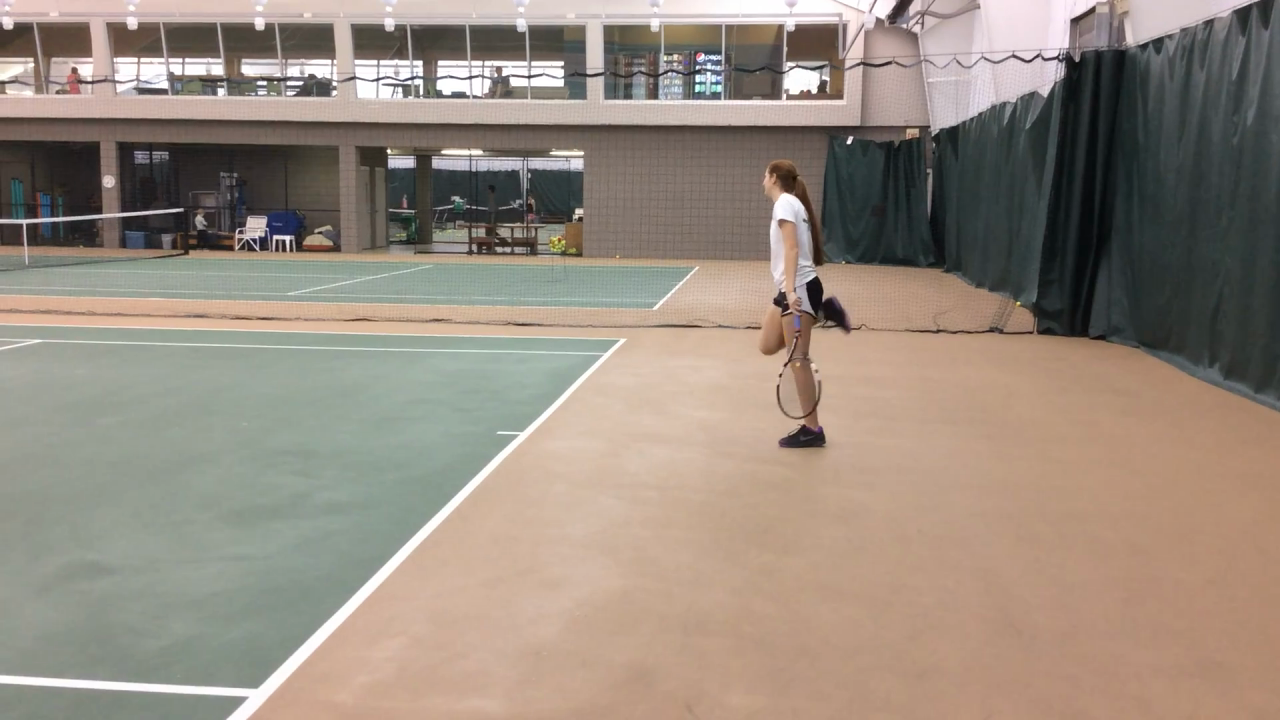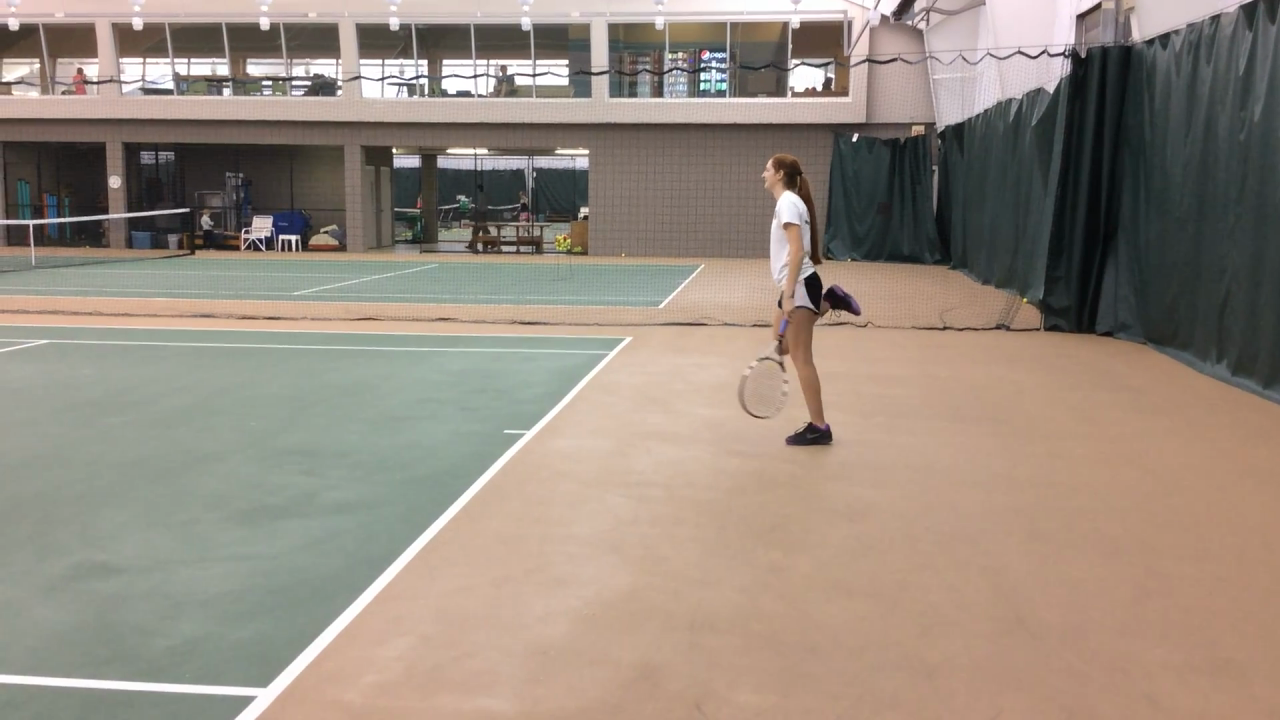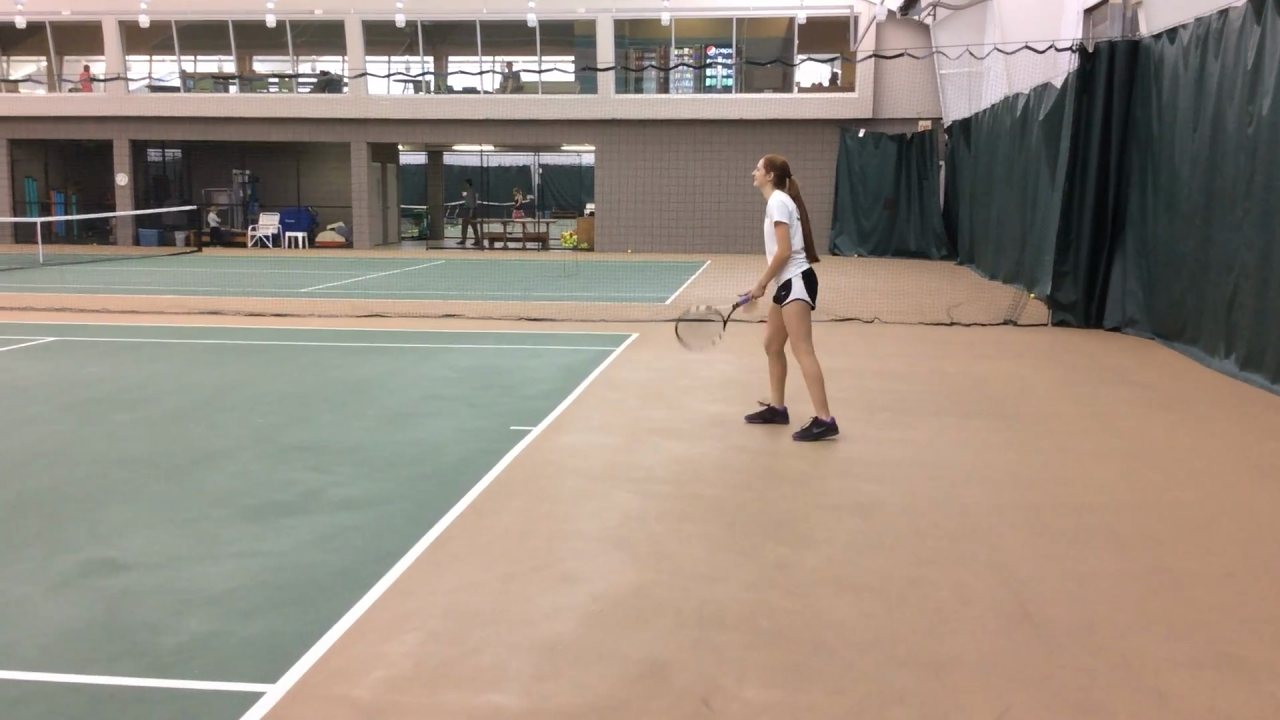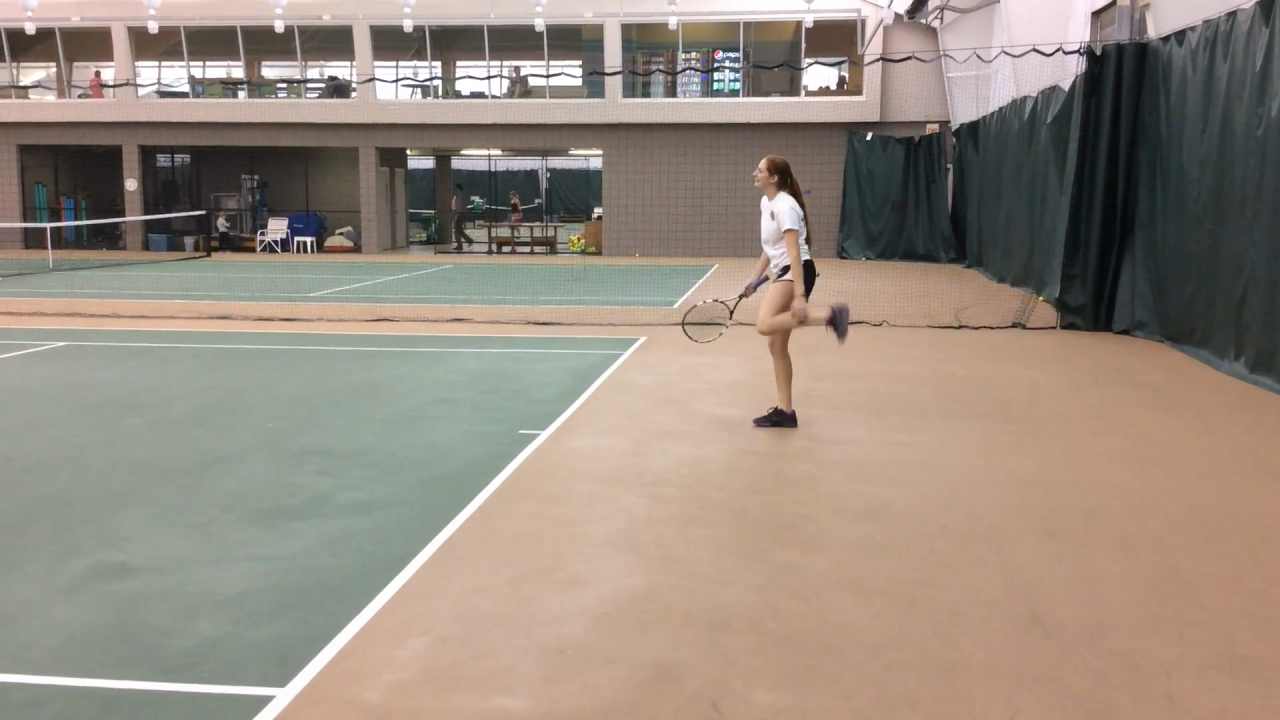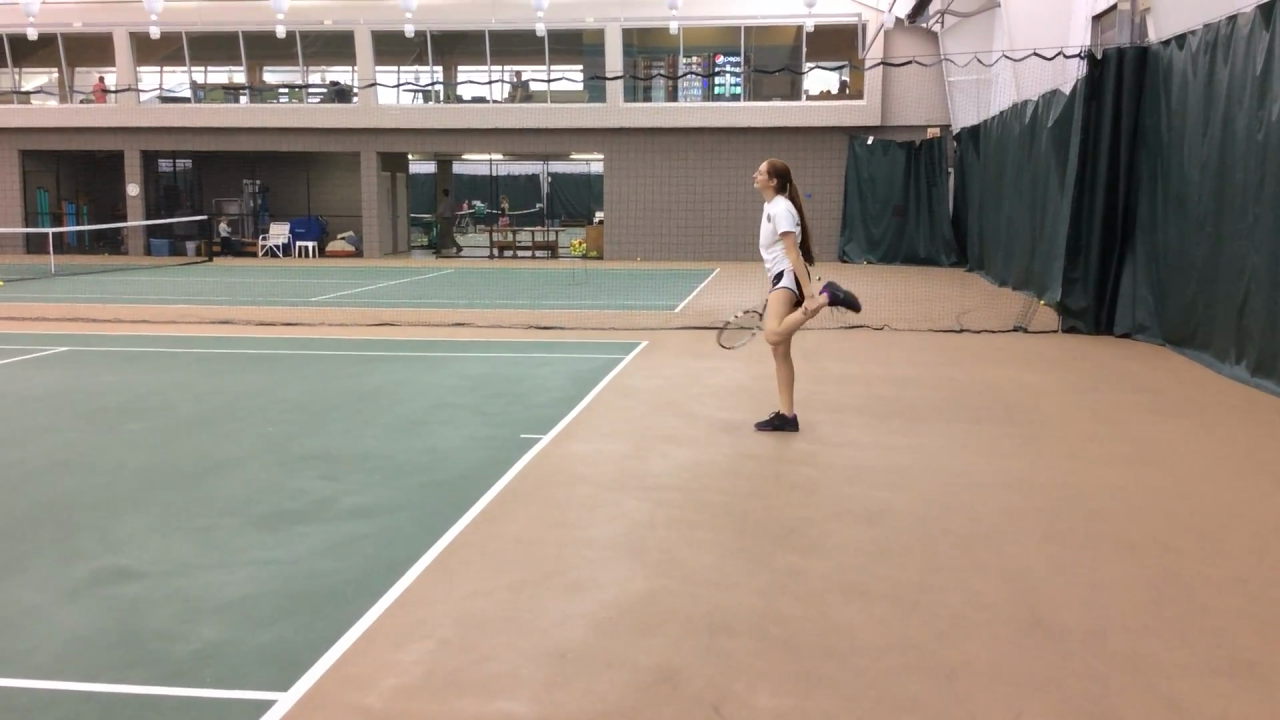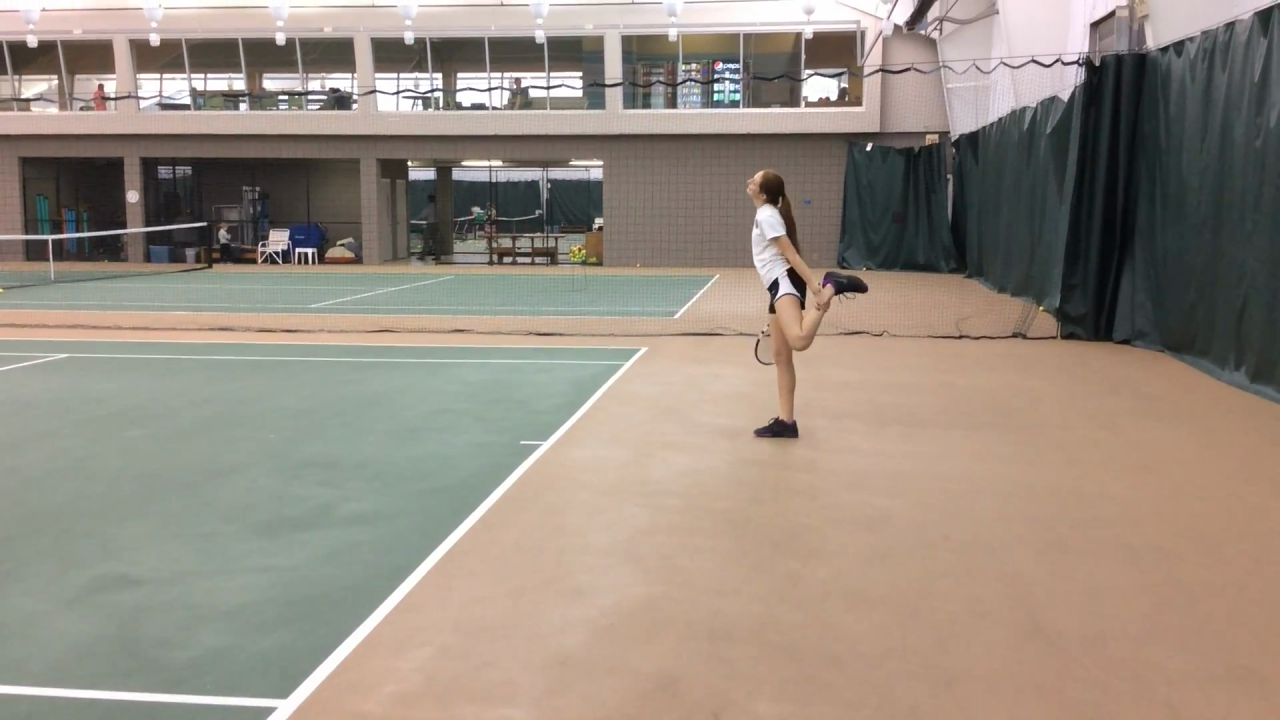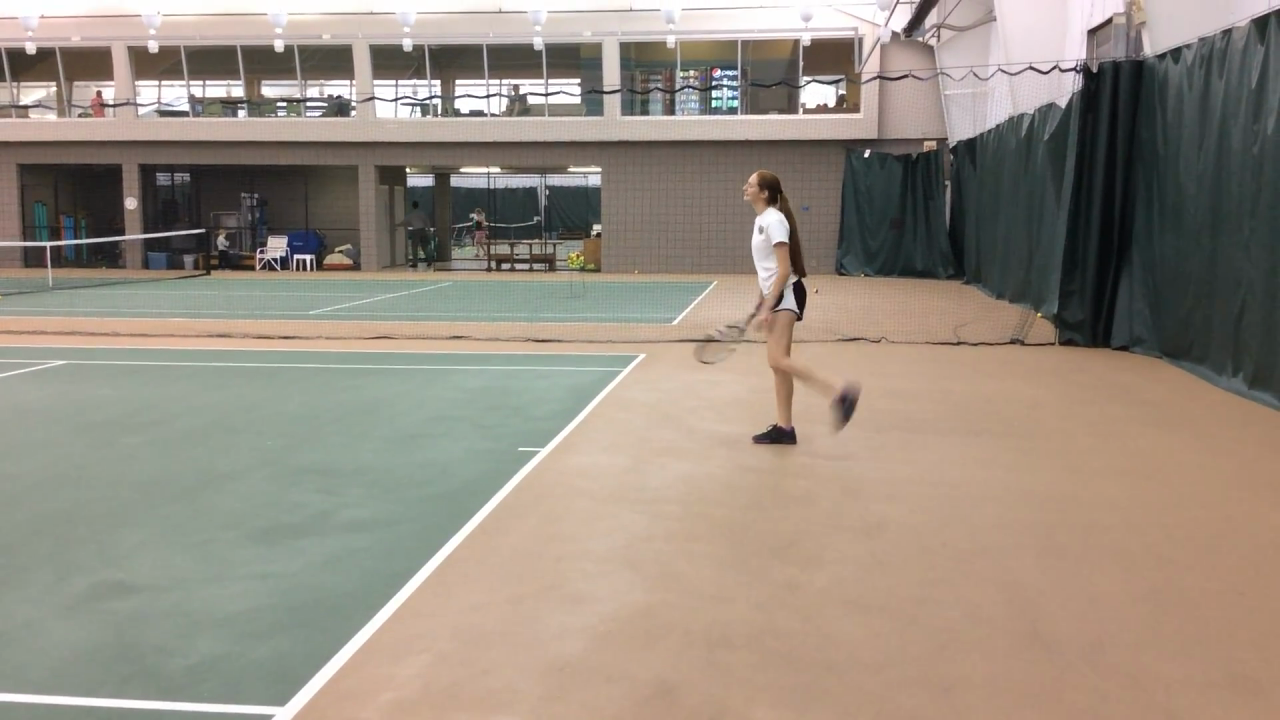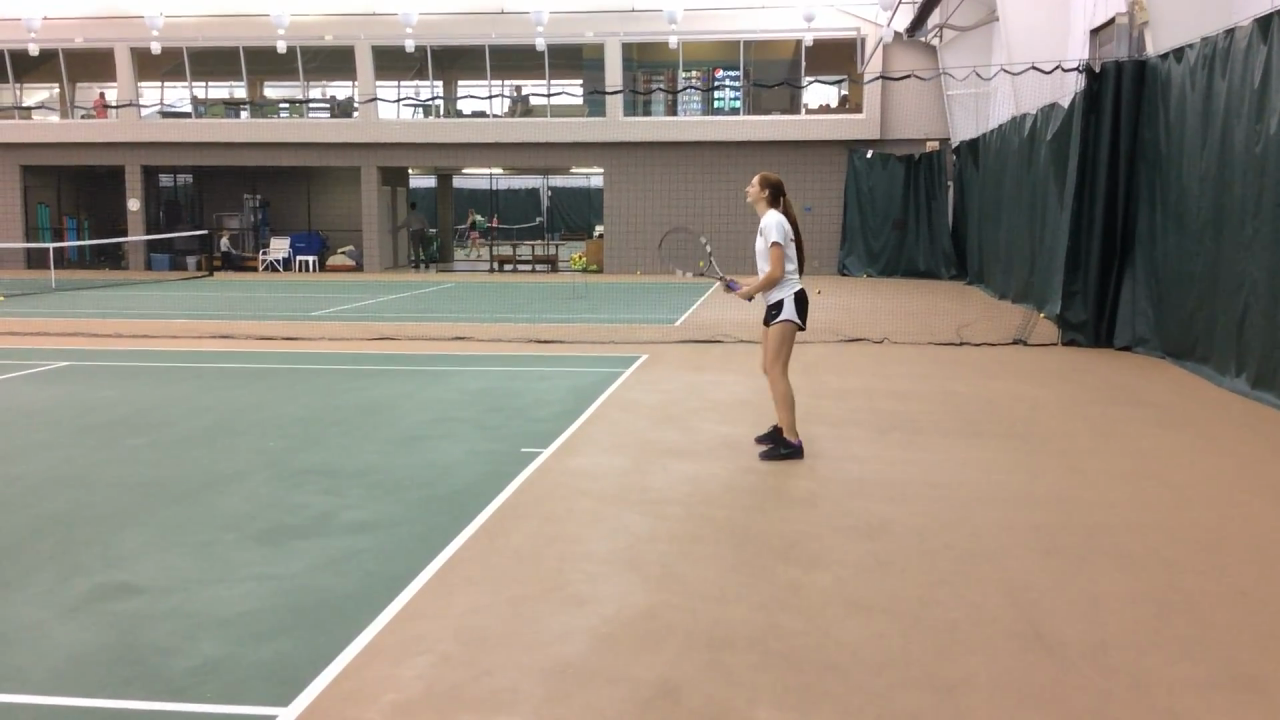
dt=0.4s
person 1, frame 1
left shoulder: (784, 202)
right shoulder: (791, 202)
left elbow: (792, 249)
left wrist: (791, 290)
left hip: (800, 288)
right hip: (790, 289)
right knee: (768, 347)
left ankle: (812, 430)
right ankle: (821, 311)
person 1, frame 2
left shoulder: (787, 202)
right shoulder: (788, 201)
left elbow: (797, 252)
left wrist: (788, 295)
left hip: (799, 286)
right hip: (795, 286)
left knee: (801, 359)
right knee: (784, 346)
left ankle: (819, 428)
right ankle: (829, 301)
person 1, frame 3
left shoulder: (778, 201)
right shoulder: (779, 201)
left elbow: (783, 252)
left wrist: (761, 284)
right wrist: (762, 286)
left hip: (796, 281)
right hip: (788, 282)
left knee: (802, 352)
right knee: (772, 347)
left ankle: (823, 420)
right ankle: (777, 408)
person 1, frame 4
left shoulder: (785, 206)
right shoulder: (766, 203)
left elbow: (795, 254)
left wrist: (799, 295)
right wrist: (755, 278)
left hip: (795, 272)
right hip: (782, 274)
left knee: (765, 325)
right knee: (777, 344)
left ankle: (830, 315)
right ankle: (785, 411)
person 1, frame 5
left shoulder: (781, 208)
right shoulder: (769, 206)
left elbow: (794, 255)
left wrist: (808, 294)
left hip: (790, 277)
right hip: (781, 278)
left knee: (774, 335)
right knee: (780, 350)
left ankle: (826, 297)
right ankle: (787, 415)
person 1, frame 6
left shoulder: (766, 215)
right shoulder: (766, 213)
left elbow: (792, 255)
left wrist: (815, 289)
left hip: (784, 282)
right hip: (778, 285)
left knee: (799, 340)
right knee: (781, 355)
left ankle: (831, 287)
right ankle: (786, 421)
person 1, frame 7
left shoulder: (773, 220)
right shoulder: (762, 219)
left elbow: (784, 269)
left wrist: (767, 308)
right wrist: (764, 305)
left hip: (785, 295)
right hip: (773, 296)
left knee: (779, 361)
right knee: (779, 364)
left ankle: (838, 394)
right ankle: (784, 427)
person 1, frame 8
left shoulder: (773, 220)
right shoulder: (768, 221)
left elbow: (777, 273)
left wrist: (749, 291)
right wrist: (747, 286)
left hip: (787, 302)
right hip: (777, 302)
left knee: (775, 371)
right knee: (772, 369)
left ankle: (791, 441)
right ankle: (783, 427)
